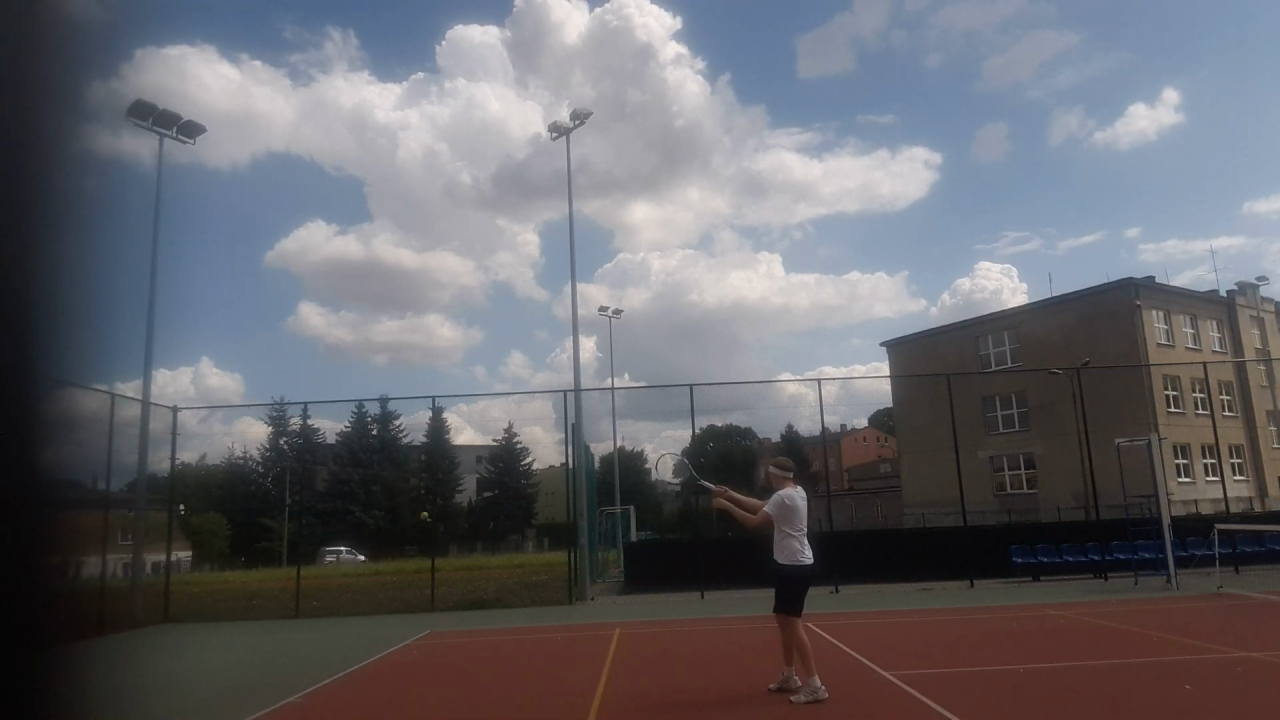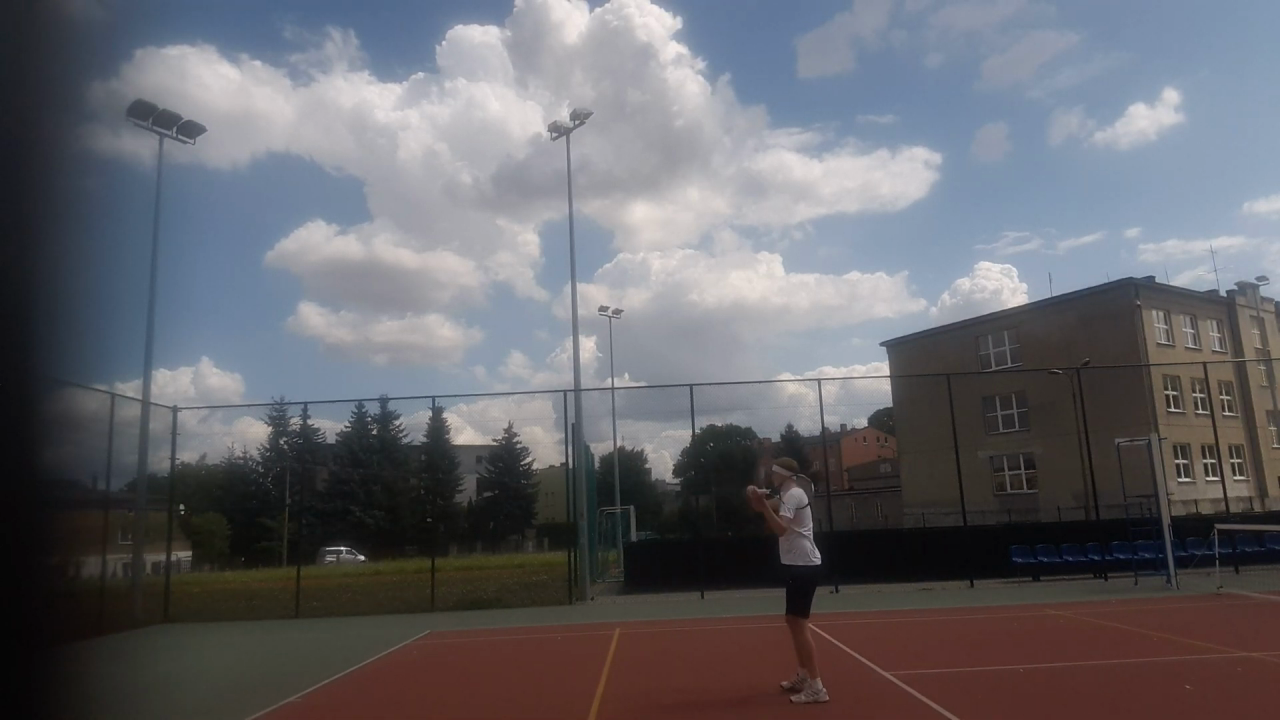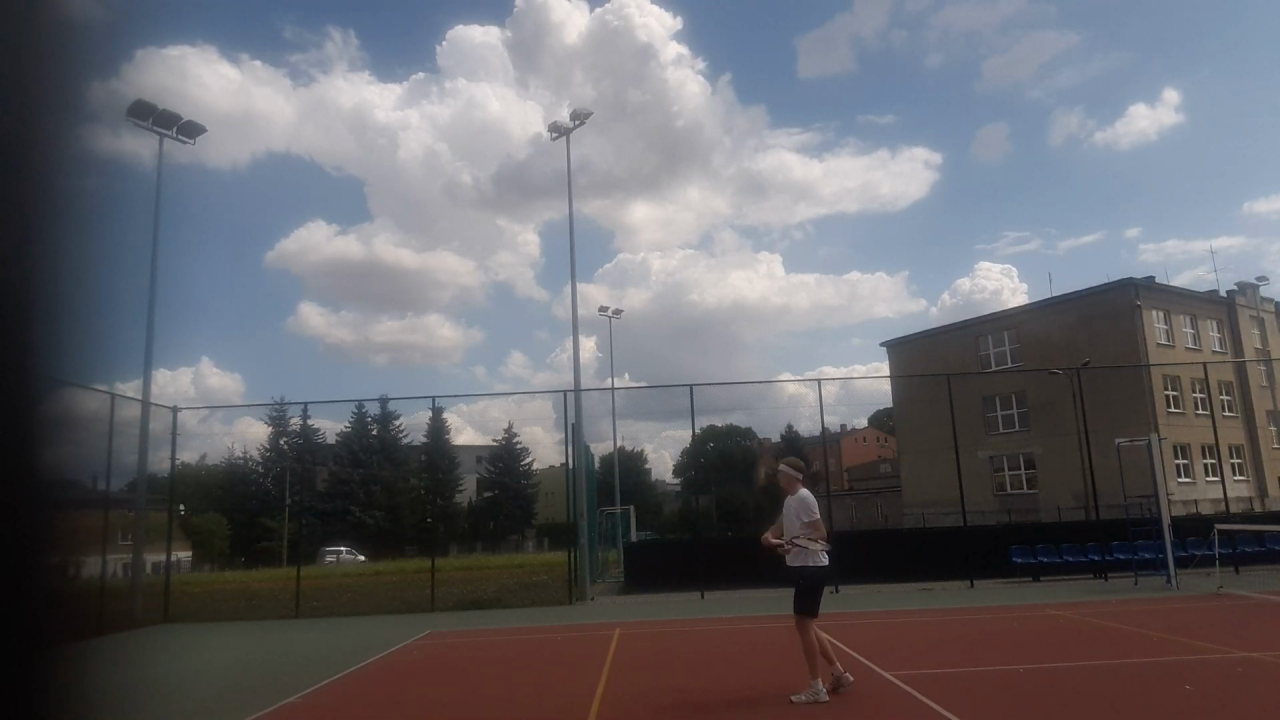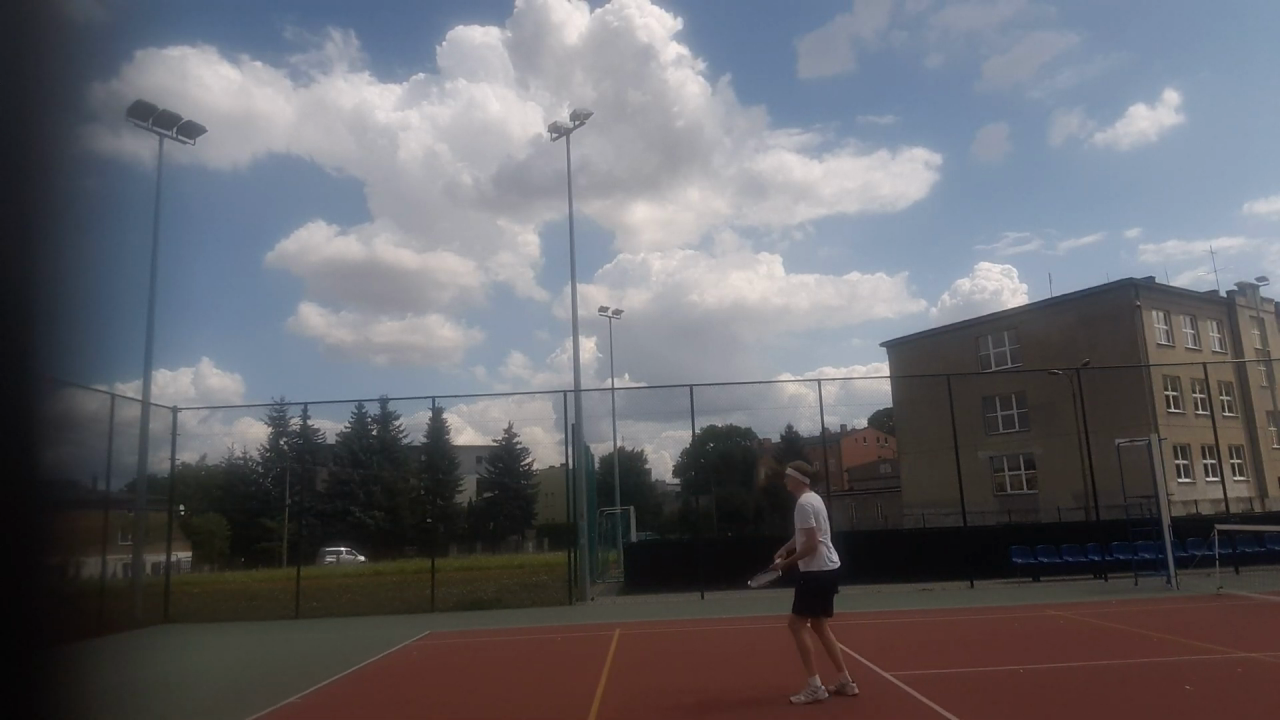
dt=0.2s
person 1, frame 1
left shoulder: (783, 496)
right shoulder: (796, 492)
left elbow: (753, 522)
right elbow: (761, 506)
left wrist: (726, 506)
right wrist: (732, 495)
left hip: (793, 566)
right hip: (797, 565)
left knee: (792, 624)
right knee: (784, 621)
left ankle: (814, 686)
right ankle: (789, 677)
person 1, frame 2
left shoulder: (795, 496)
right shoulder: (786, 495)
left elbow: (782, 531)
right elbow: (767, 513)
left wrist: (763, 505)
right wrist: (757, 497)
left hip: (803, 566)
right hip: (798, 566)
left knee: (798, 624)
right knee: (795, 622)
left ankle: (815, 687)
right ankle: (804, 676)
person 1, frame 3
left shoulder: (804, 498)
right shoulder: (790, 499)
left elbow: (821, 534)
right elbow: (779, 528)
left wrist: (791, 545)
right wrist: (769, 537)
left hip: (811, 567)
right hip: (806, 567)
left knee: (803, 625)
right knee: (806, 625)
left ankle: (816, 688)
right ankle: (839, 673)
person 1, frame 4
left shoulder: (804, 504)
right shoulder: (811, 499)
left elbow: (811, 545)
left wrist: (787, 562)
right wrist: (786, 550)
left hip: (817, 572)
right hip: (830, 570)
left knee: (797, 625)
right knee: (819, 626)
left ankle: (815, 686)
right ankle: (846, 681)
